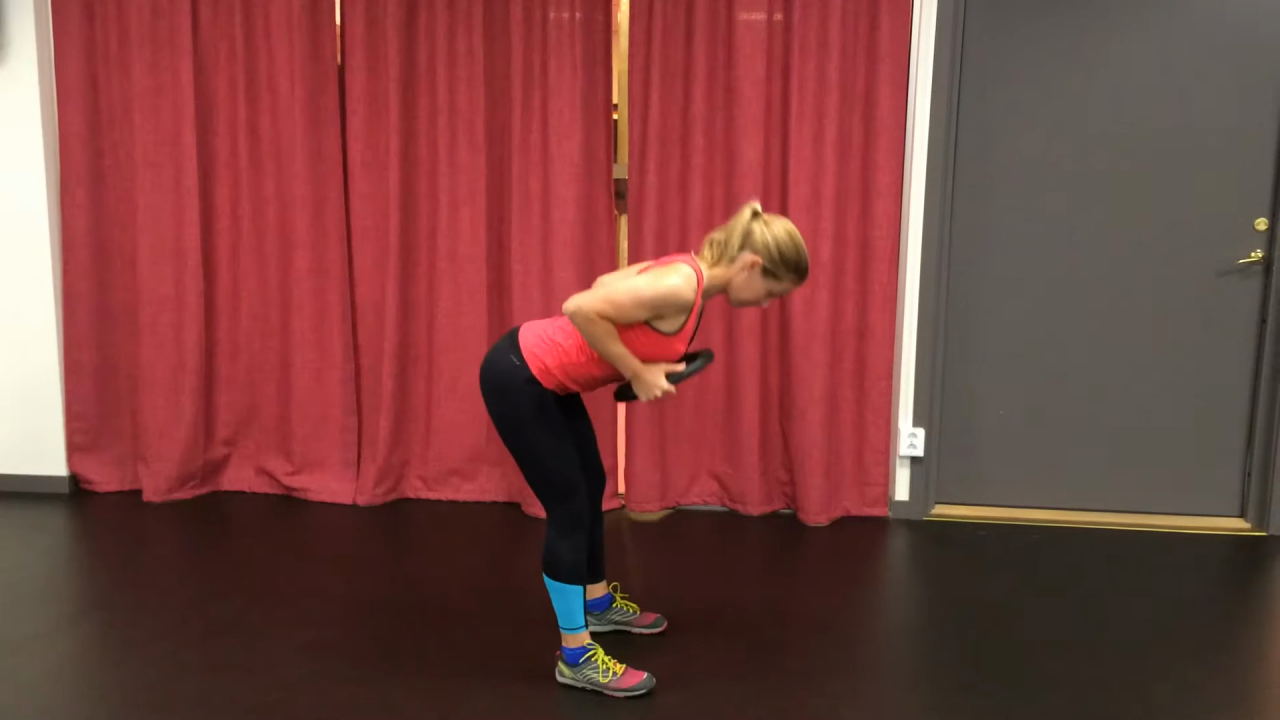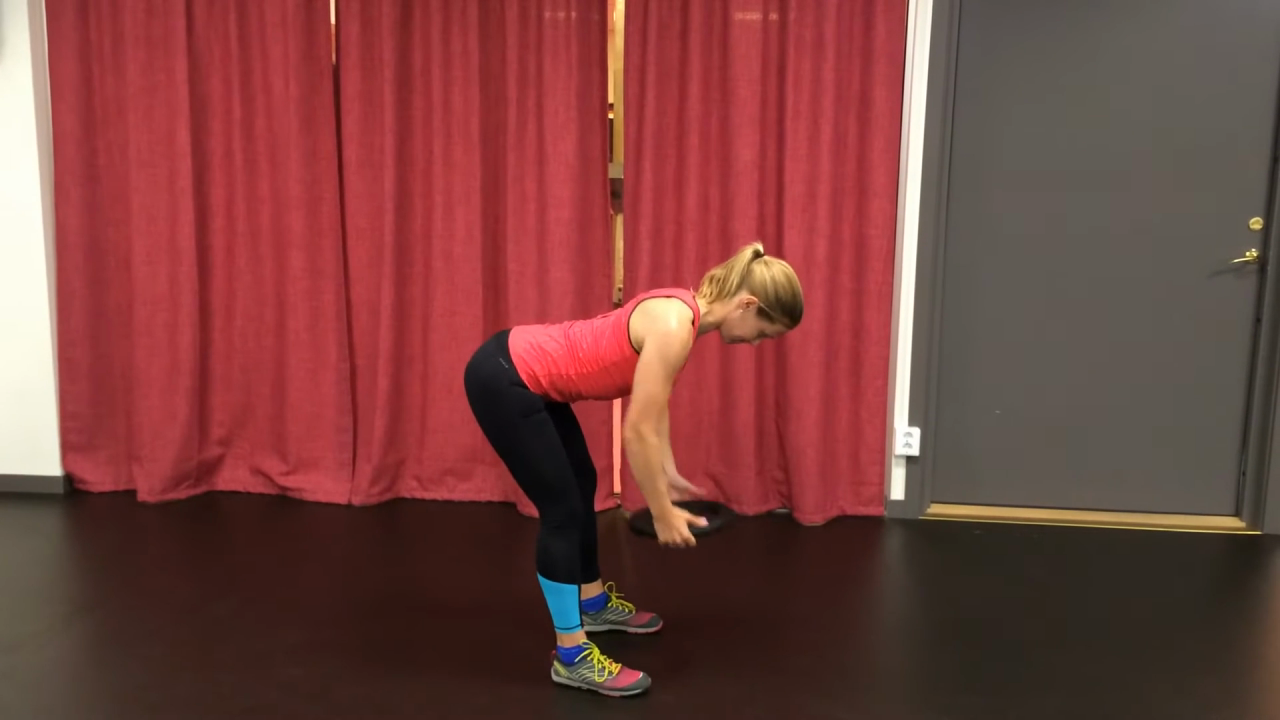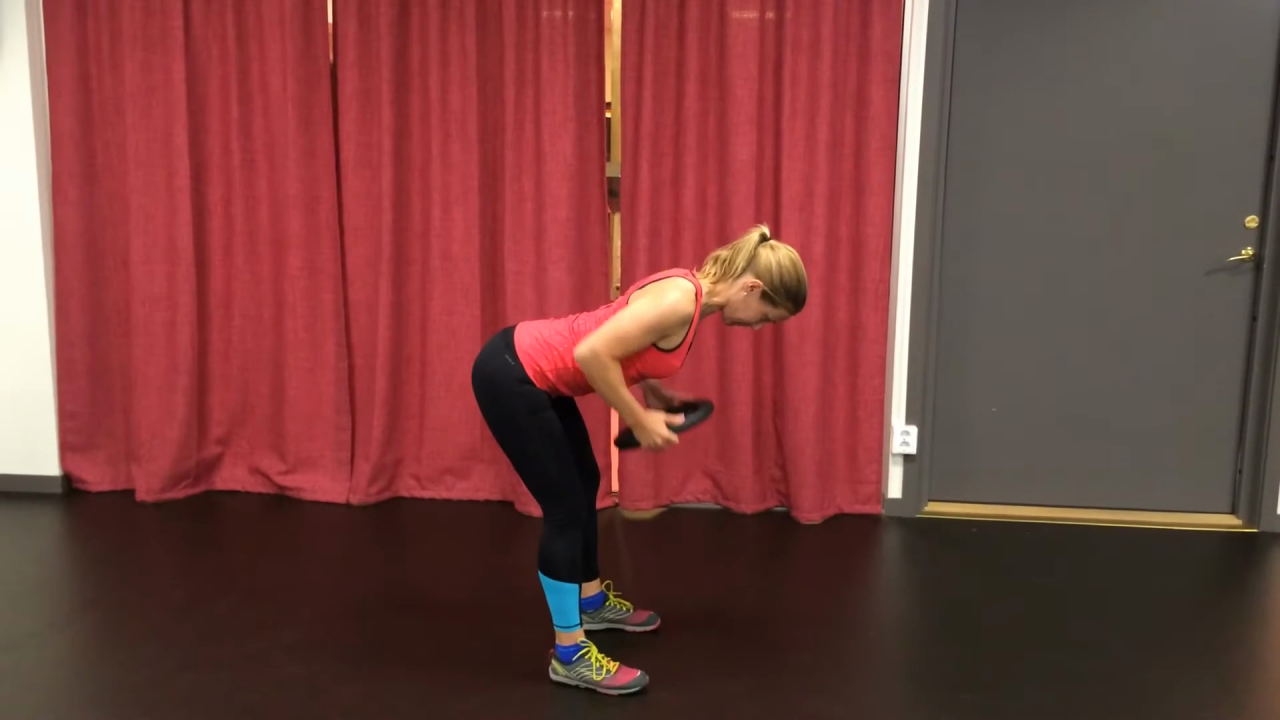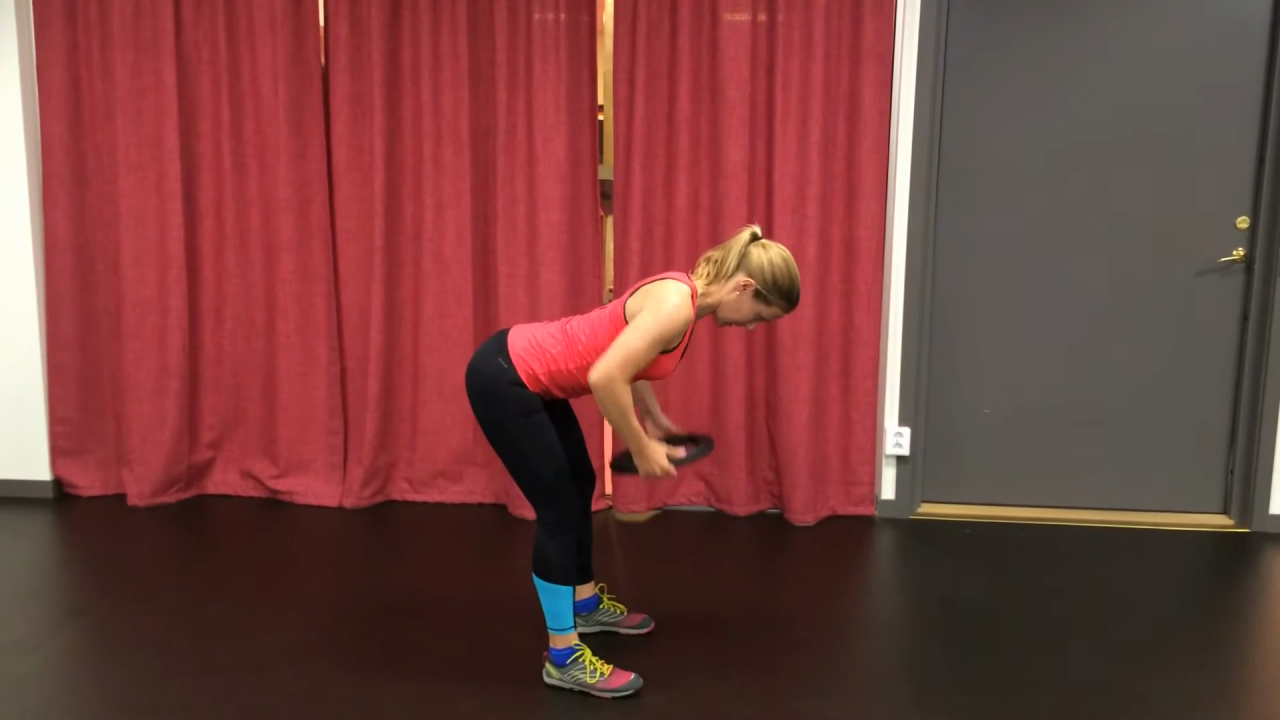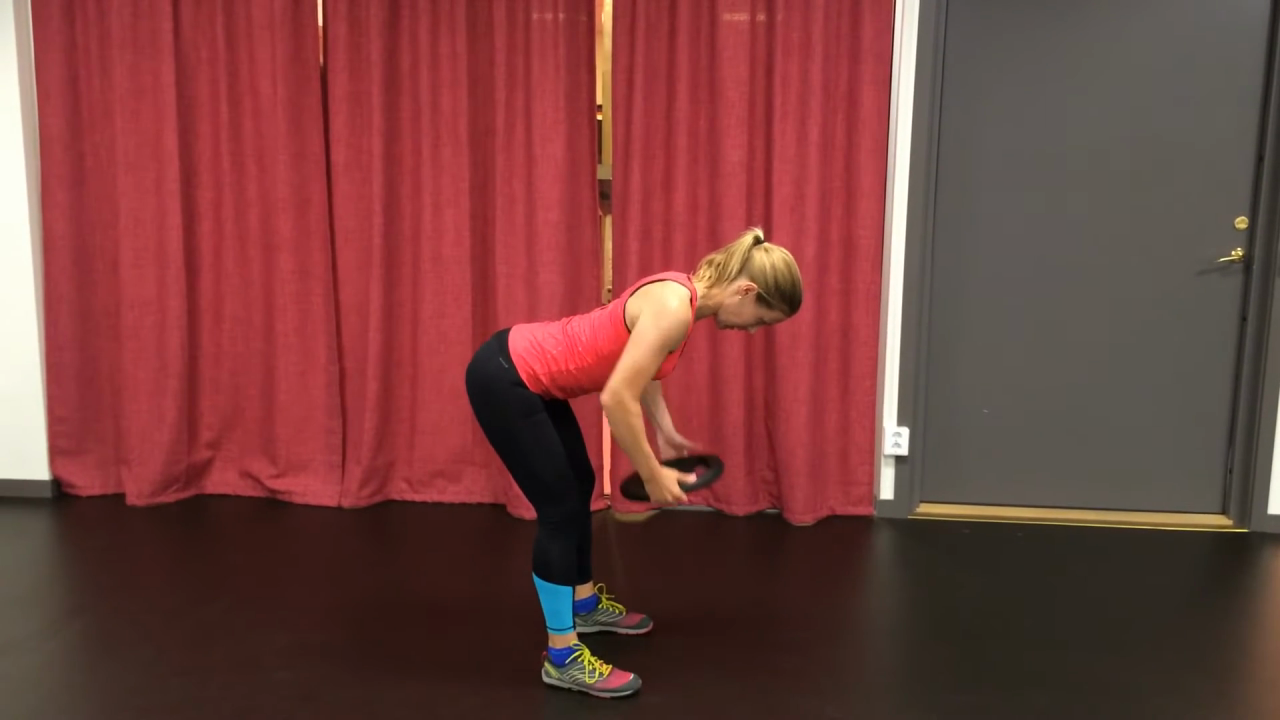
dt=0.7s
person 1, frame 1
left shoulder: (687, 274)
right shoulder: (680, 288)
left elbow: (604, 286)
right elbow: (580, 307)
left wrist: (648, 364)
right wrist: (637, 374)
left hip: (547, 375)
right hip: (519, 376)
left knee: (590, 486)
right knee: (568, 507)
left ankle: (598, 602)
right ankle: (576, 656)
person 1, frame 2
left shoulder: (684, 311)
right shoulder: (675, 327)
left elbow: (646, 404)
right elbow: (637, 431)
left wrist: (669, 475)
right wrist: (663, 515)
left hip: (527, 370)
right hip: (503, 379)
left knee: (581, 485)
right knee: (561, 508)
left ankle: (594, 604)
right ankle: (571, 655)
person 1, frame 3
left shoulder: (688, 288)
right shoulder: (679, 302)
right elbow: (591, 354)
left wrist: (652, 393)
right wrist: (640, 422)
left hip: (533, 369)
right hip: (510, 375)
left knee: (585, 483)
right knee: (565, 506)
left ankle: (592, 602)
right ankle: (569, 654)
person 1, frame 4
left shoulder: (682, 293)
right shoulder: (677, 307)
right elbow: (603, 379)
left wrist: (653, 419)
right wrist: (643, 449)
left hip: (528, 371)
right hip: (503, 378)
left knee: (579, 486)
right knee: (559, 509)
left ankle: (587, 605)
right ankle: (563, 657)
person 1, frame 5
left shoulder: (682, 292)
right shoulder: (674, 307)
left elbow: (640, 371)
right elbow: (616, 398)
left wrist: (665, 432)
right wrist: (654, 476)
left hip: (528, 371)
right hip: (504, 377)
left knee: (580, 485)
right knee: (560, 508)
left ankle: (585, 604)
right ankle: (562, 657)
